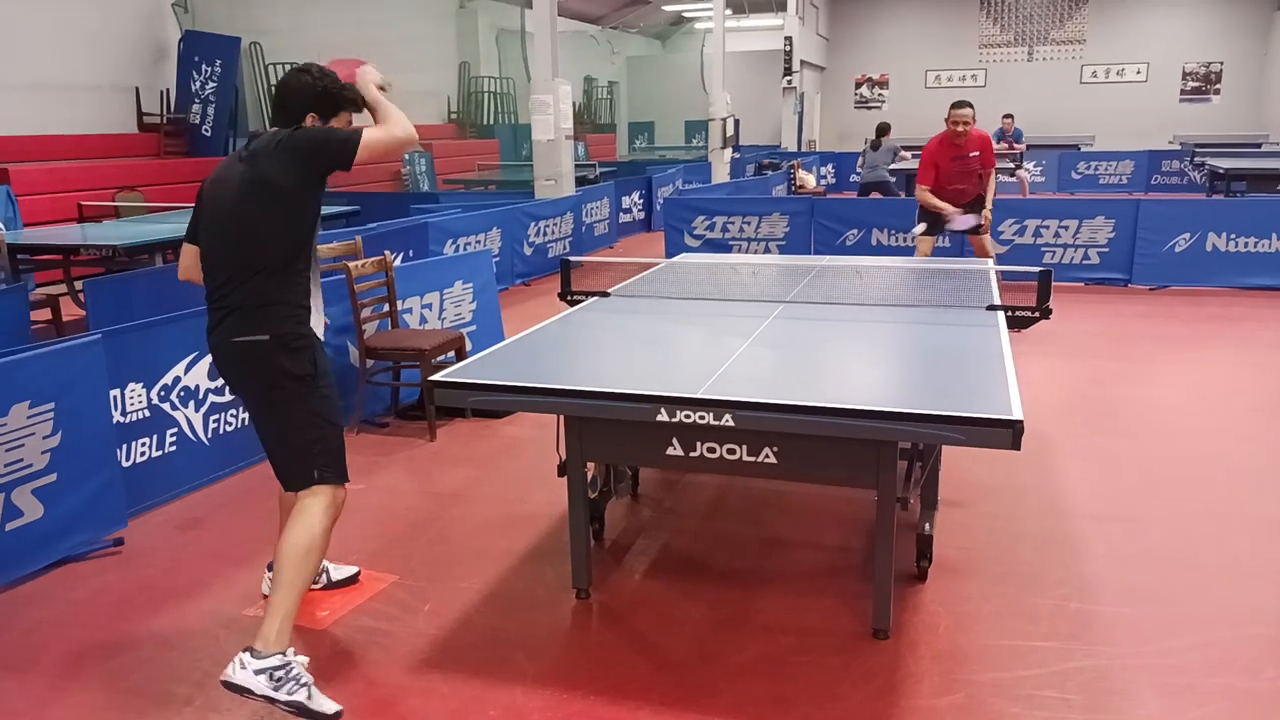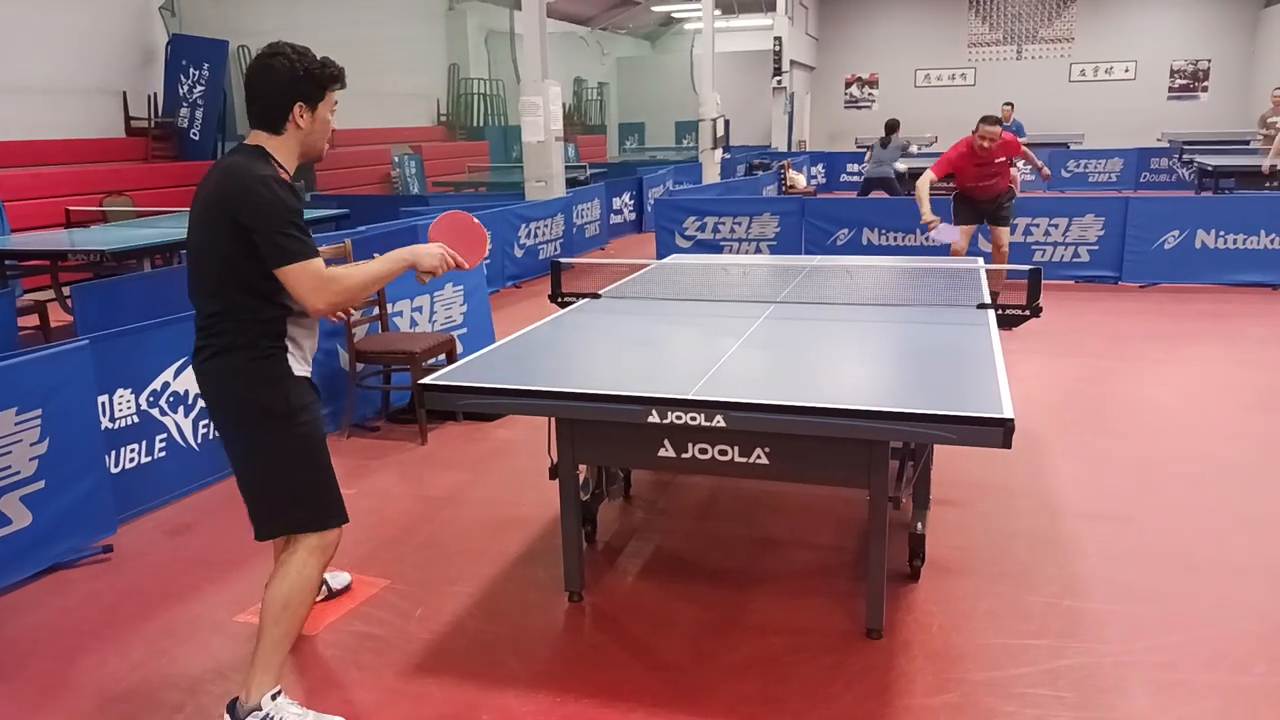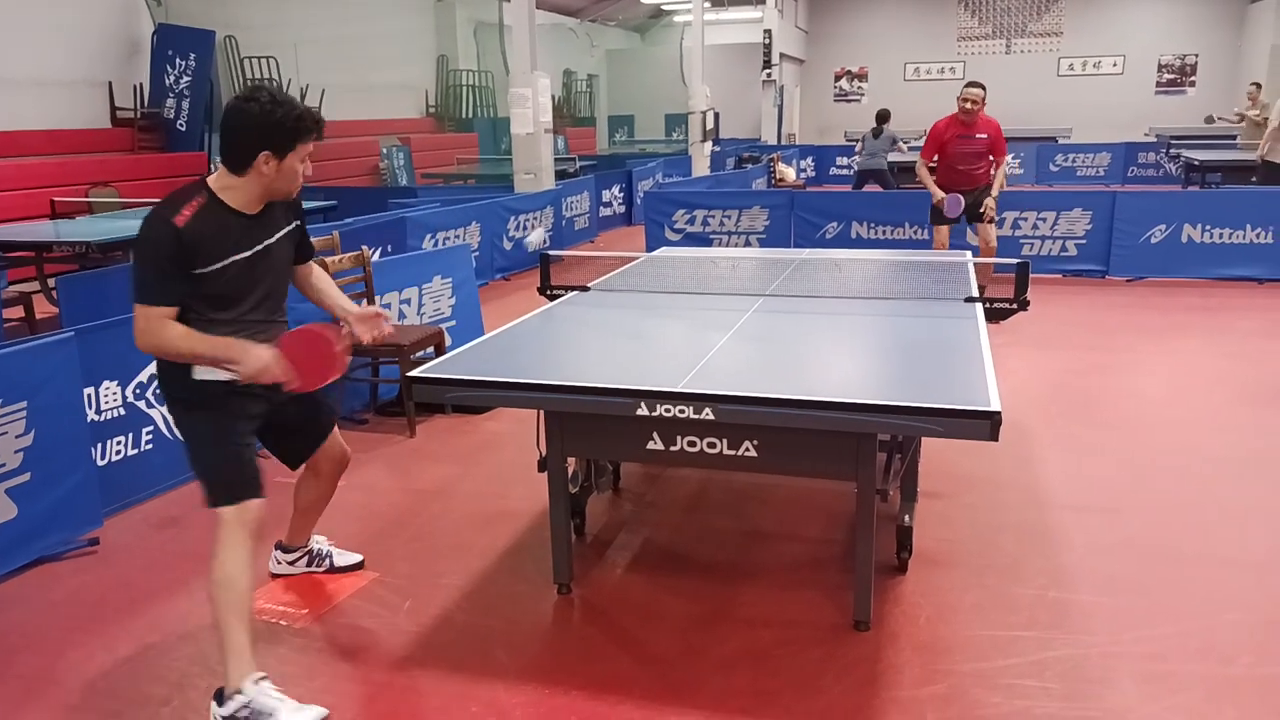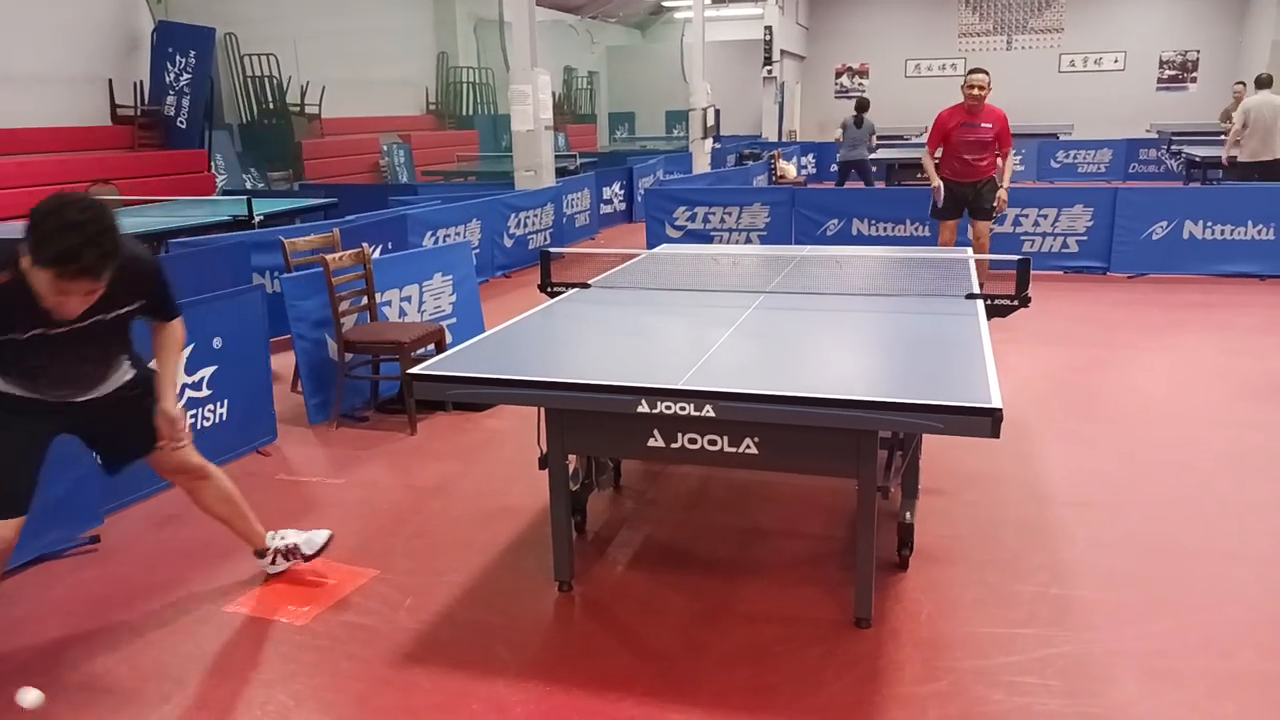
dt=0.5s
person 1, frame 1
left shoulder: (227, 172)
right shoulder: (296, 147)
left elbow: (189, 264)
right elbow: (400, 133)
right wrist: (370, 88)
left hip: (236, 343)
right hip: (278, 345)
left knee: (303, 461)
right knee: (322, 489)
left ankle: (294, 568)
right ankle: (267, 657)
person 1, frame 2
left shoulder: (233, 173)
right shoulder: (262, 186)
right elbow: (319, 294)
left wrist: (301, 287)
right wrist: (410, 257)
left hip: (237, 369)
right hip: (260, 380)
left knee: (297, 494)
right knee: (320, 530)
left ankle: (292, 581)
person 1, frame 3
left shoulder: (283, 205)
right shoulder: (177, 227)
left elbow: (302, 268)
right elbow: (151, 332)
left wrist: (346, 308)
right wrist: (240, 356)
left hip: (273, 373)
right hip: (208, 386)
left knee: (330, 457)
right knee: (240, 516)
left ankle: (296, 549)
person 1, frame 4
left shoulder: (136, 263)
left elbow: (168, 323)
left wrist: (167, 399)
left hip: (110, 384)
left knee: (189, 466)
left ankle: (268, 547)
person 2, frame 1
left shoulder: (983, 140)
right shoulder: (933, 148)
left elbow: (990, 174)
right elbow: (921, 193)
left wrist: (988, 207)
right wrist: (946, 208)
left hip: (971, 204)
right hip: (935, 205)
left knee: (986, 255)
right knee: (922, 256)
person 2, frame 2
left shoulder: (1008, 141)
right shoulder: (959, 152)
left elbow: (1022, 151)
right elbow: (923, 182)
left wrist: (1039, 166)
right wrist: (926, 212)
left hip: (1000, 198)
right hip: (968, 199)
left knee: (1001, 248)
right knee: (958, 249)
person 2, frame 3
left shoulder: (992, 127)
right shoulder: (941, 127)
left elbow: (1001, 164)
right elbow: (921, 166)
left wrist: (993, 196)
right wrist: (934, 191)
left hip: (980, 192)
right hip: (946, 193)
left knee: (989, 245)
right knee: (940, 247)
left ankle: (980, 294)
person 2, frame 4
left shoulder: (998, 117)
right shoulder: (946, 117)
left elbow: (1007, 155)
right elbow: (928, 153)
left wrist: (1004, 187)
right wrist: (934, 179)
left hip: (984, 185)
right hip: (951, 185)
left knee: (981, 241)
right knee: (946, 241)
